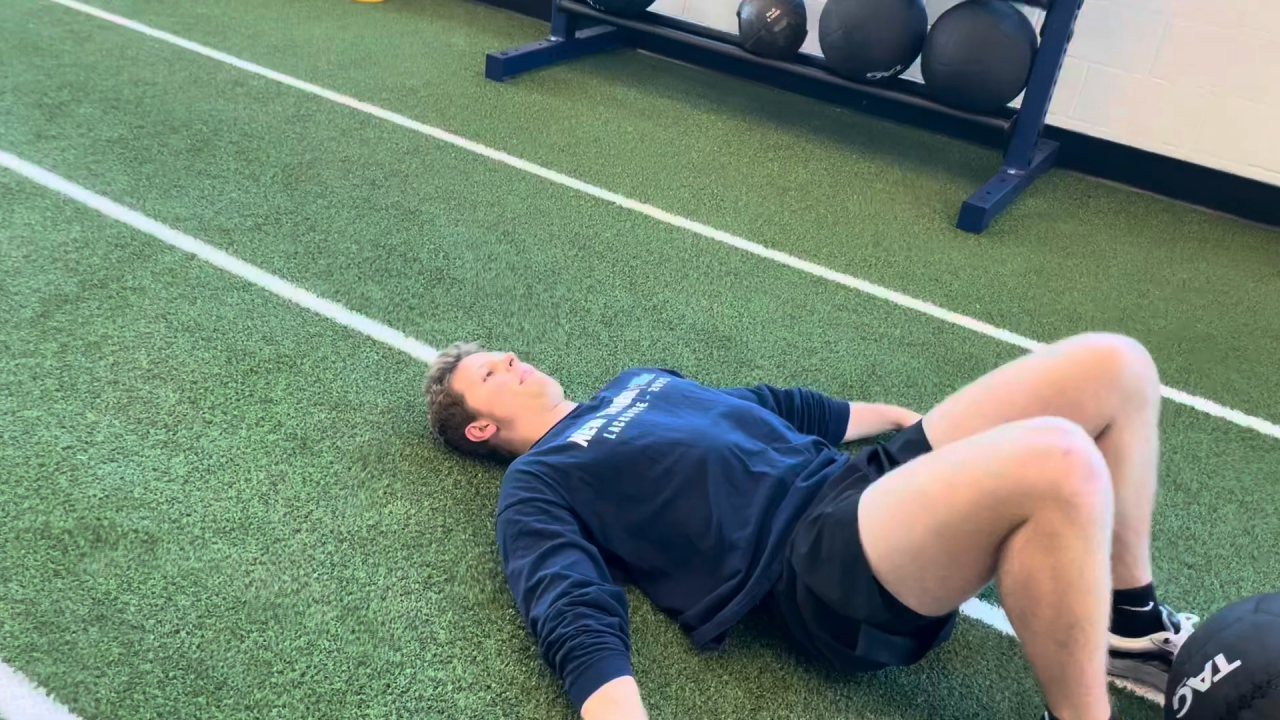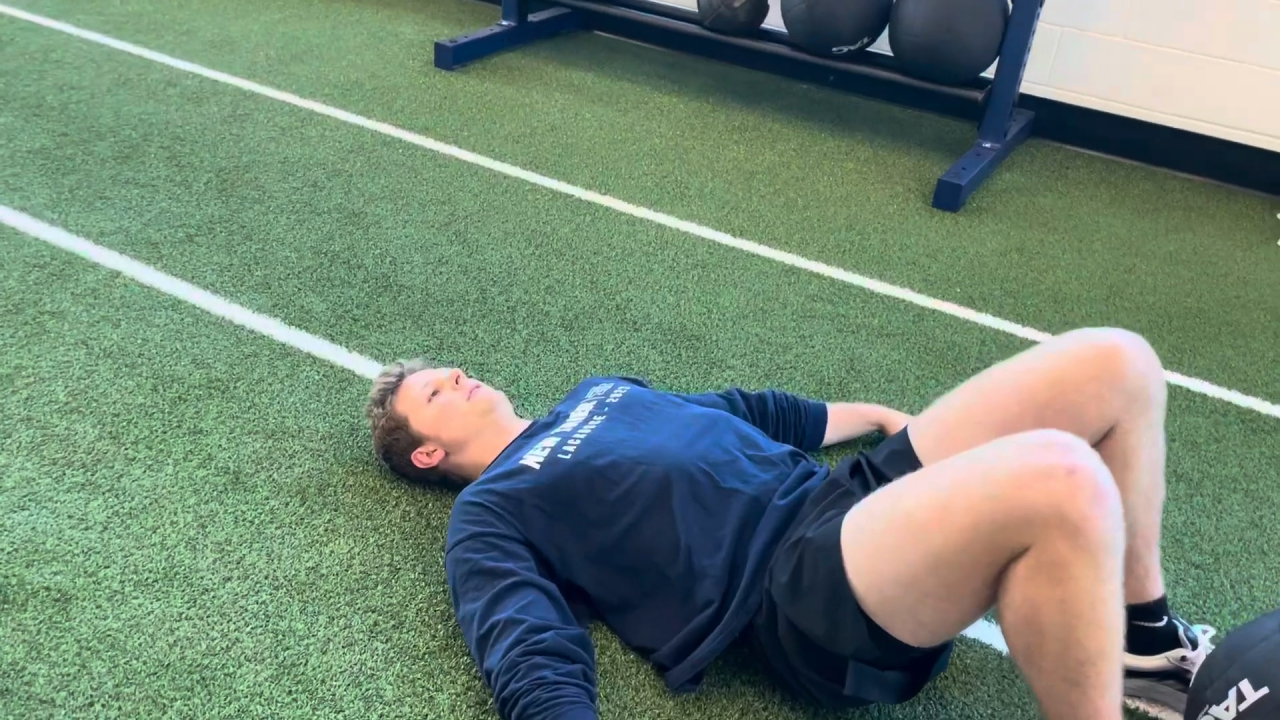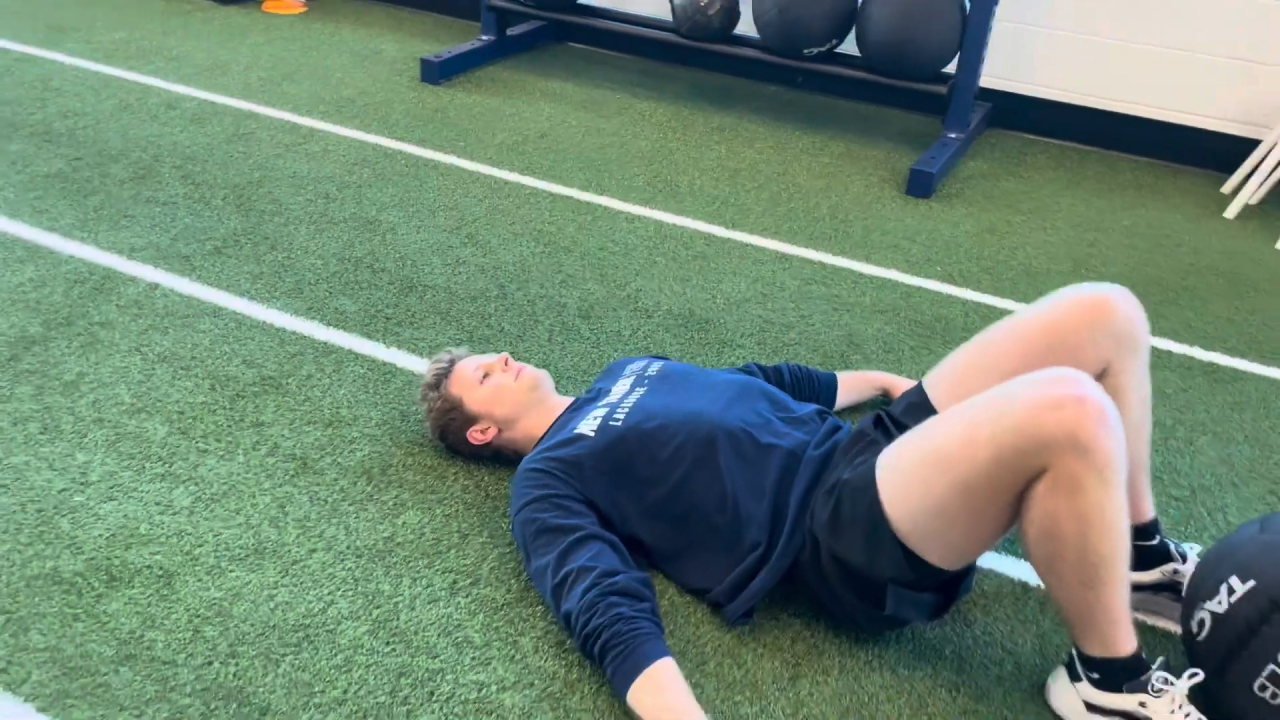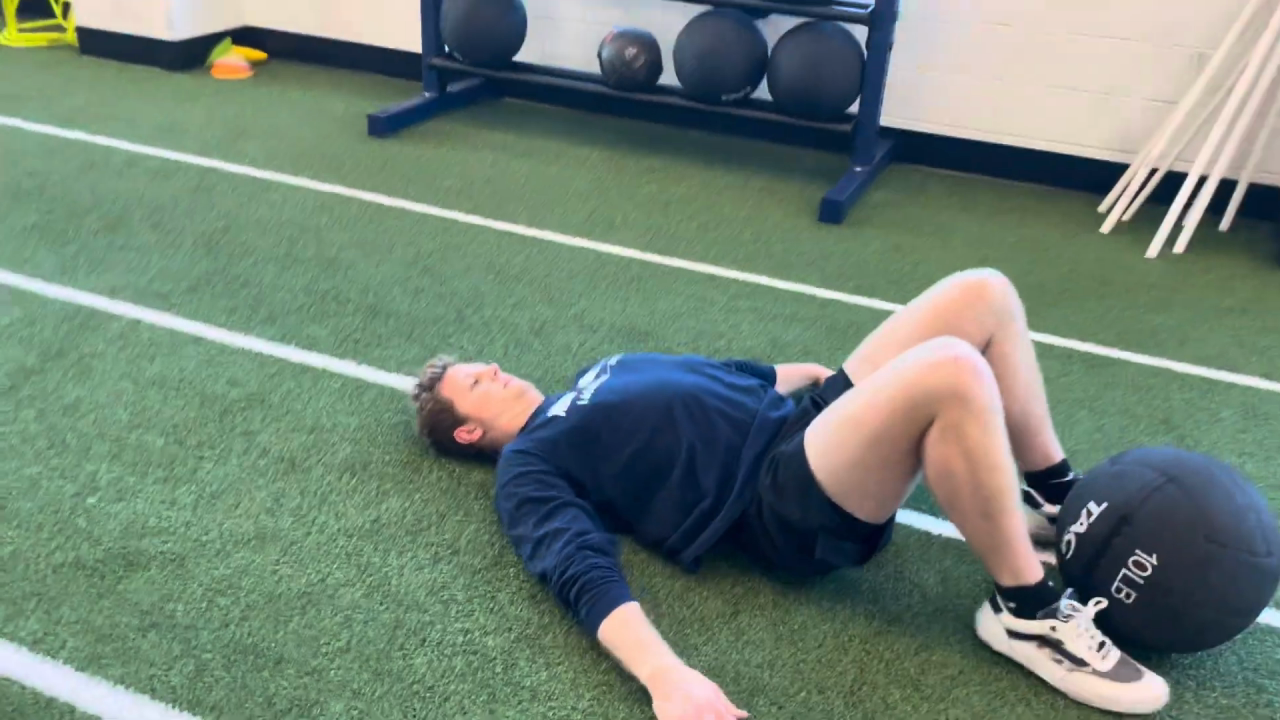
dt=0.7s
person 1, frame 1
left shoulder: (637, 380)
right shoulder: (537, 487)
right elbow: (579, 622)
left wrist: (900, 414)
left hip: (857, 478)
right hip: (818, 565)
left knee: (1112, 365)
right knee: (1057, 464)
left ankle: (1128, 621)
person 1, frame 2
left shoulder: (596, 391)
right shoulder: (488, 515)
left wrist: (878, 414)
left hip: (843, 494)
right hip: (799, 588)
left knee: (1115, 365)
right knee: (1060, 486)
left ankle: (1143, 642)
person 1, frame 3
left shoulder: (628, 369)
right shoulder: (548, 483)
right elbow: (610, 611)
left wrist: (879, 380)
left hip: (863, 446)
right hip: (840, 533)
left knee: (1103, 314)
right knee: (1070, 411)
left ankle: (1142, 563)
person 1, frame 4
left shoulder: (593, 380)
right shoulder: (527, 466)
right elbow: (580, 571)
left wrist: (830, 374)
left hip: (801, 420)
right hip: (783, 499)
right knee: (951, 372)
left ankle: (1056, 500)
right ankle: (1029, 614)
